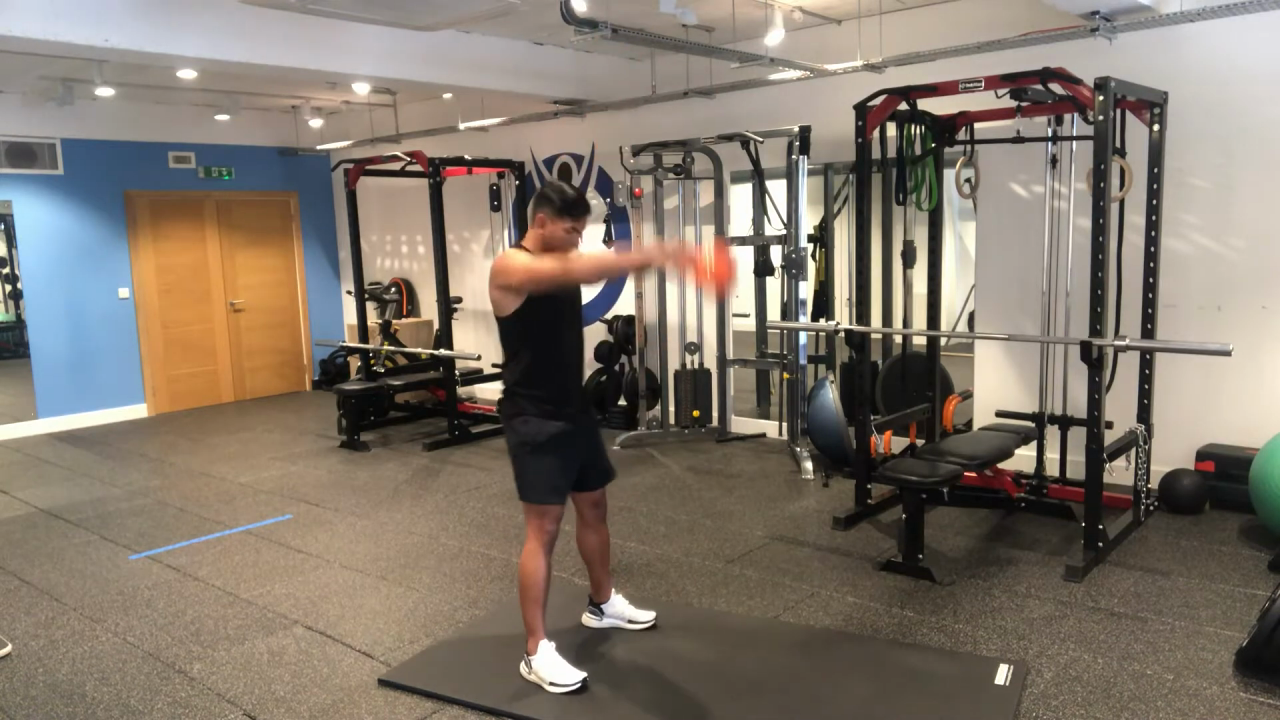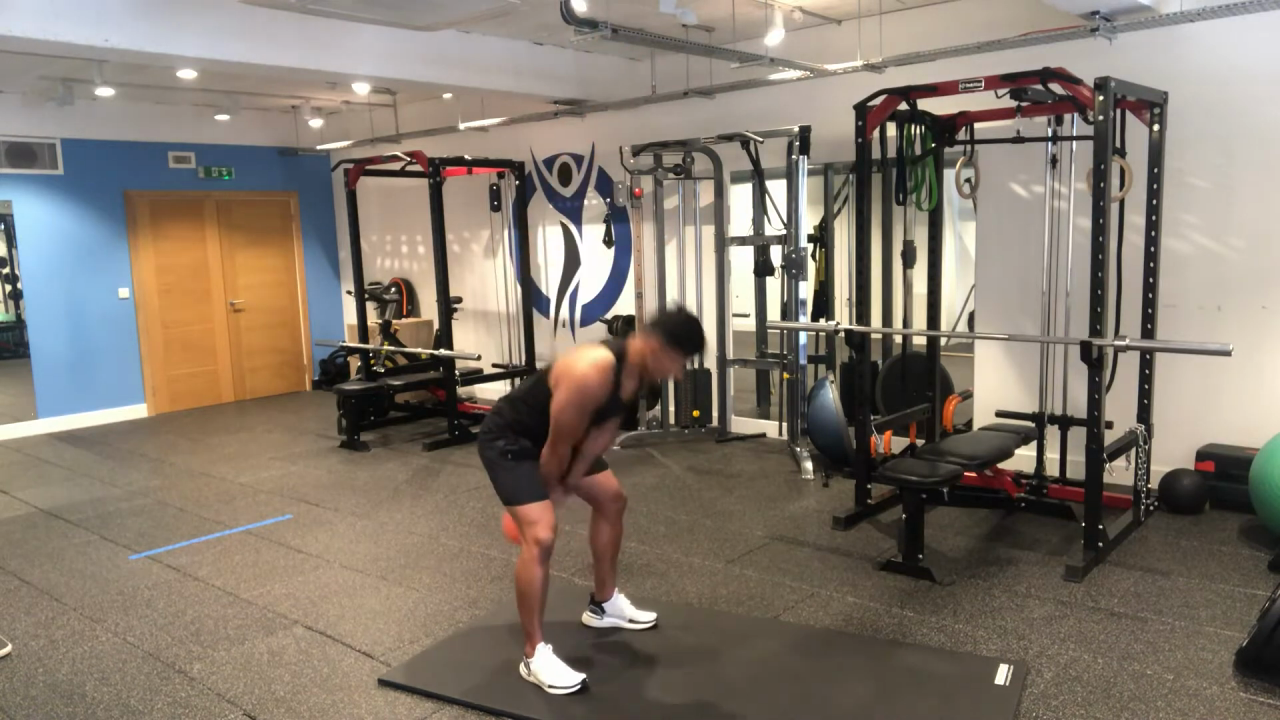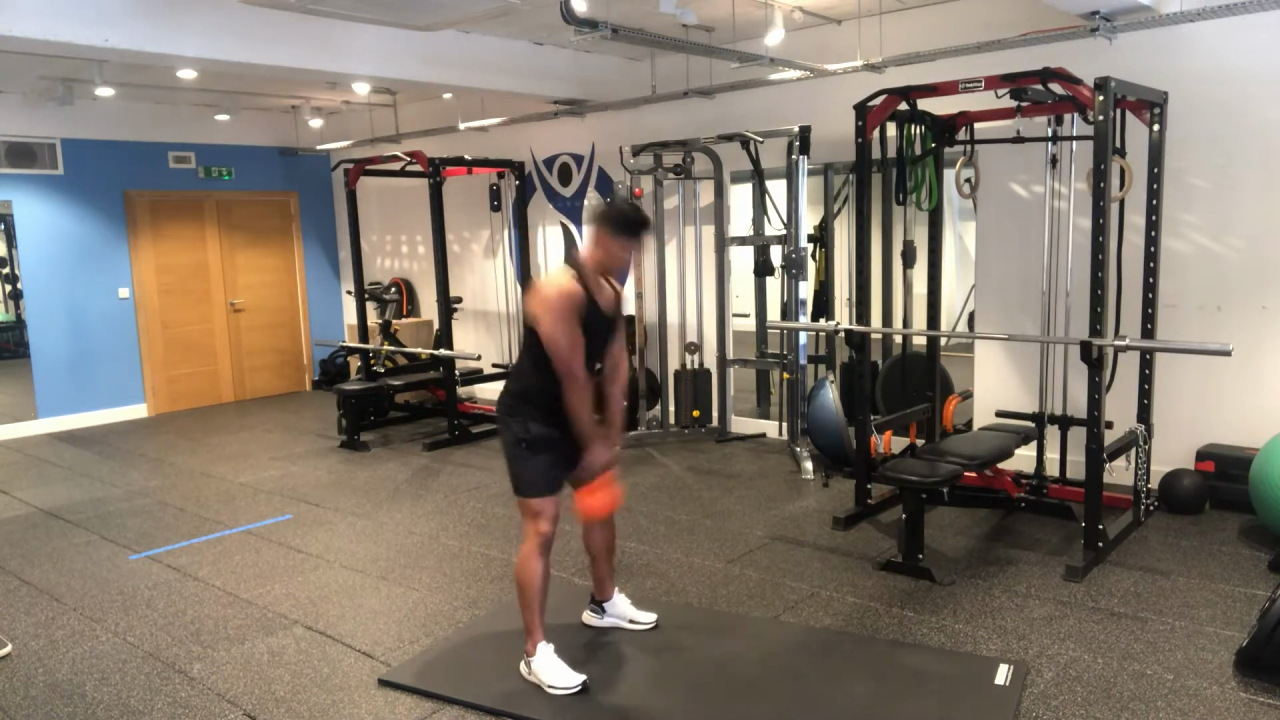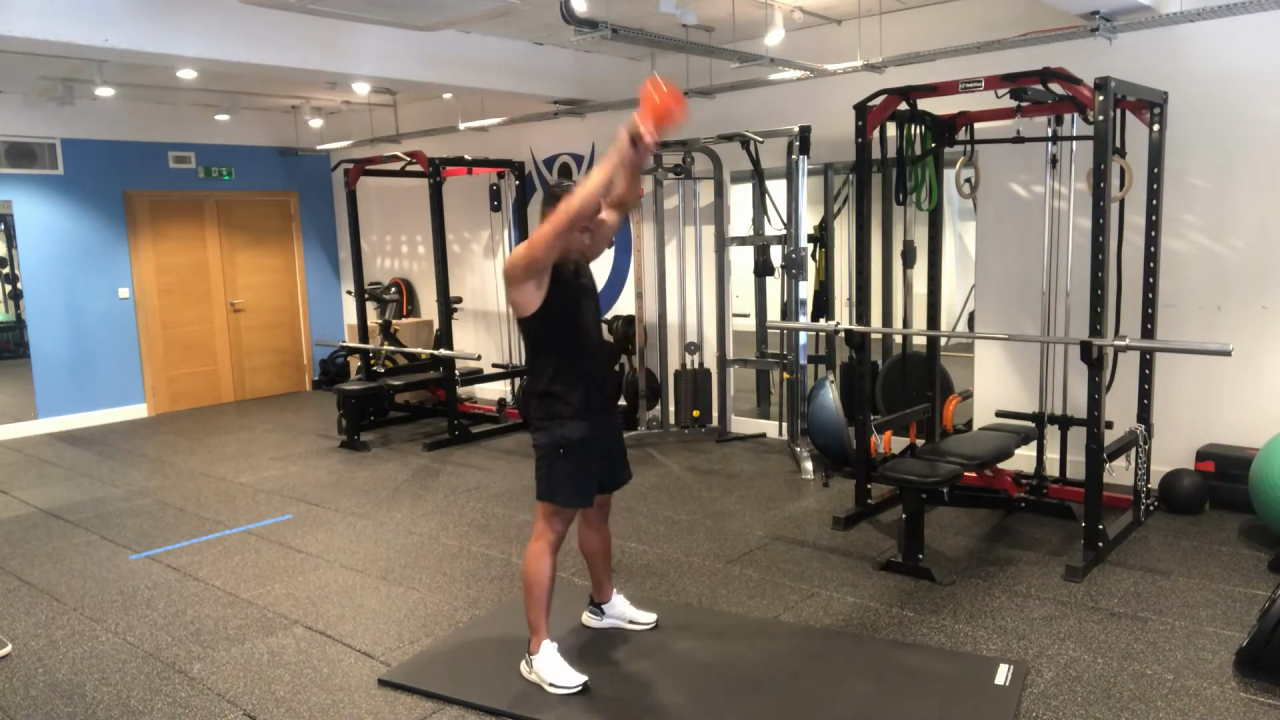
dt=0.4s
person 1, frame 1
left shoulder: (564, 269)
right shoulder: (512, 267)
left elbow: (612, 263)
right elbow: (576, 267)
left wrist: (665, 254)
right wrist: (648, 254)
left hip: (573, 410)
right hip: (534, 418)
left knee: (593, 507)
right knee: (543, 528)
left ankle: (602, 603)
right ankle: (536, 652)
person 1, frame 2
left shoulder: (640, 372)
right shoulder: (591, 373)
left elbow: (604, 431)
right elbow: (556, 447)
left wrist: (568, 483)
right wrist: (549, 494)
right hip: (509, 439)
left knee: (612, 498)
right knee: (541, 535)
left ankle: (604, 602)
right ankle: (535, 656)
person 1, frame 3
left shoulder: (610, 291)
right shoulder: (559, 291)
left elbow: (615, 365)
right elbow: (573, 374)
left wrist: (610, 436)
right wrist: (591, 442)
left hip: (573, 418)
right hip: (530, 419)
right knee: (542, 526)
left ankle: (604, 603)
right ankle: (535, 654)
person 1, frame 4
left shoulder: (577, 258)
right shoulder: (525, 268)
left elbow: (620, 206)
right elbow: (573, 213)
left wrist: (635, 159)
right wrist: (619, 152)
left hip: (600, 408)
right hip: (561, 419)
left knee: (598, 511)
right knee: (552, 529)
left ankle: (602, 603)
right ankle: (538, 652)
